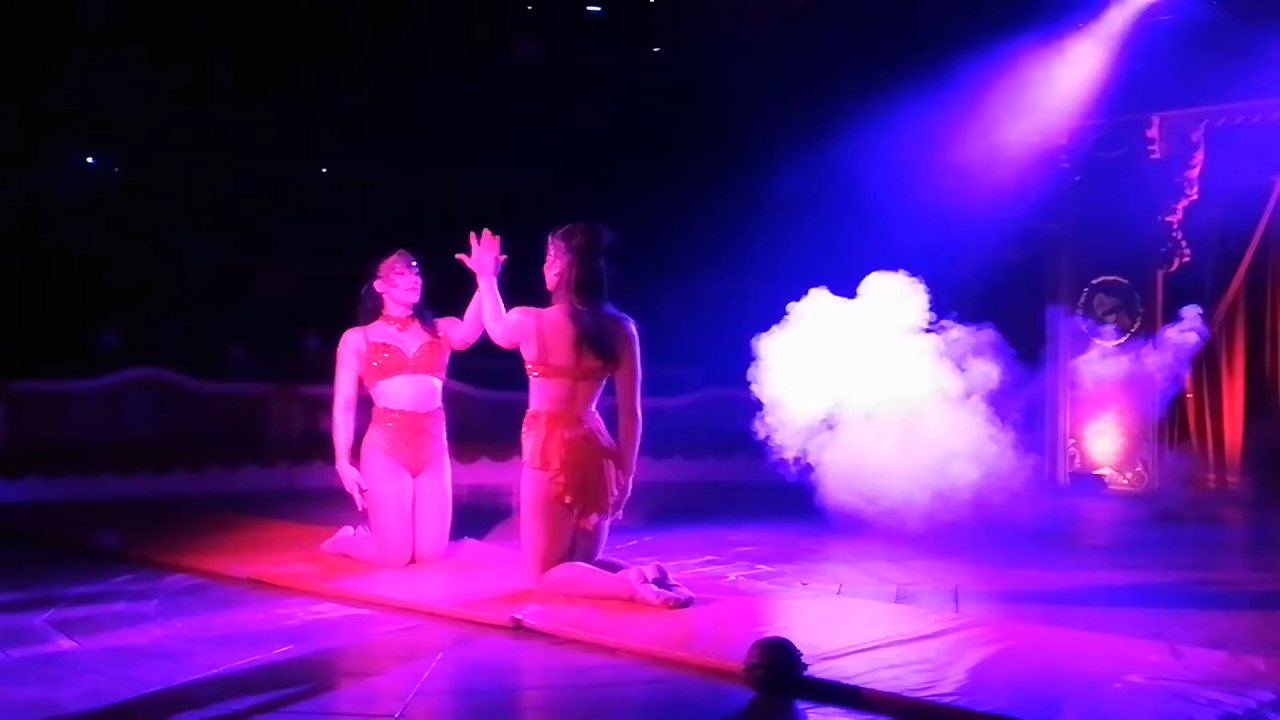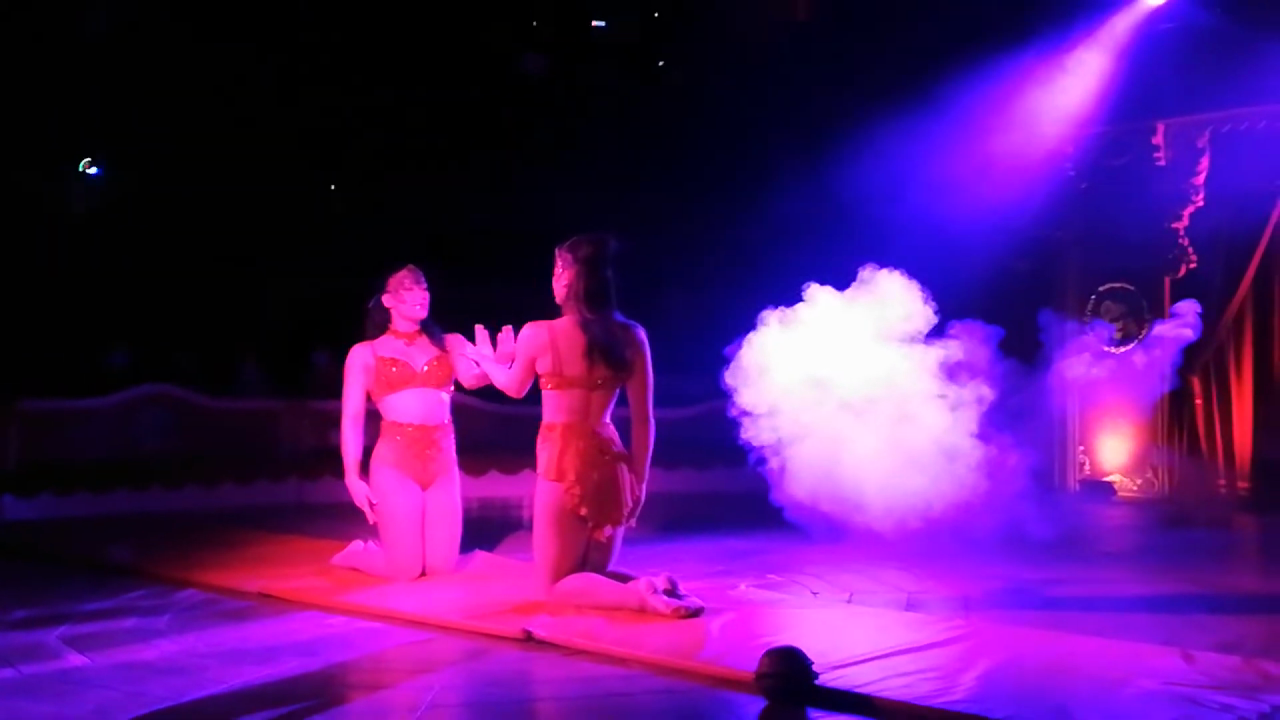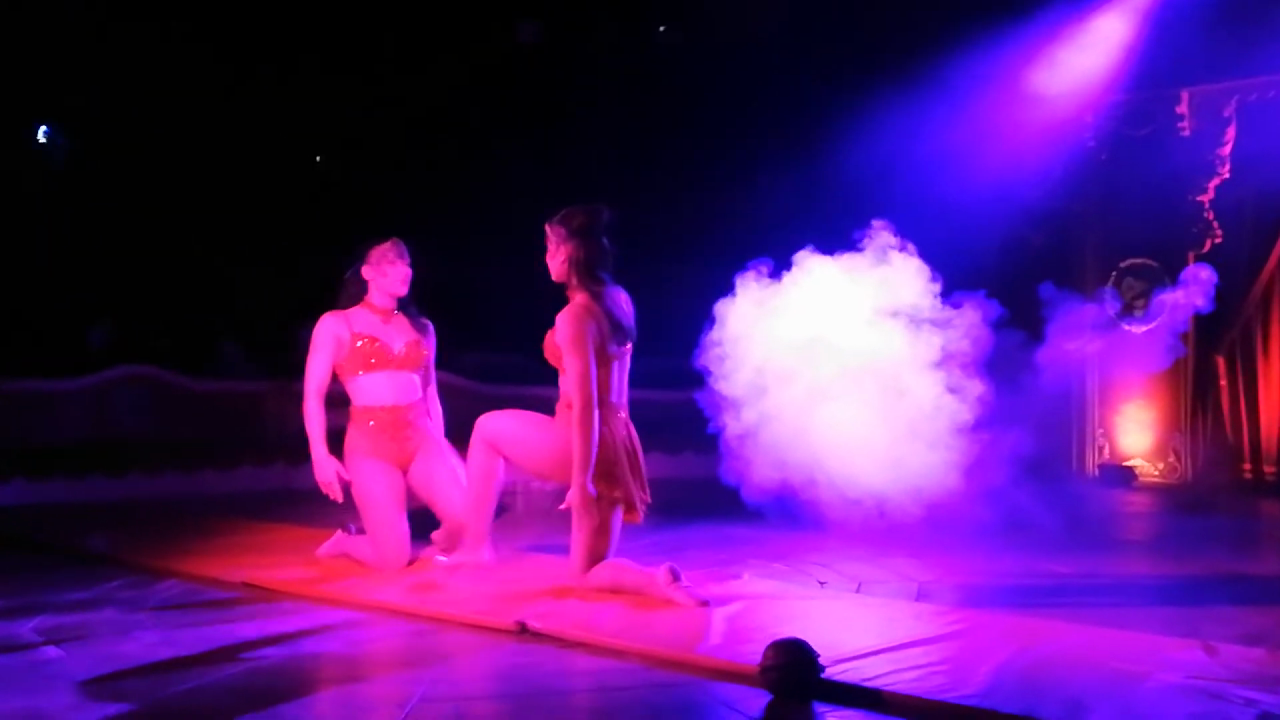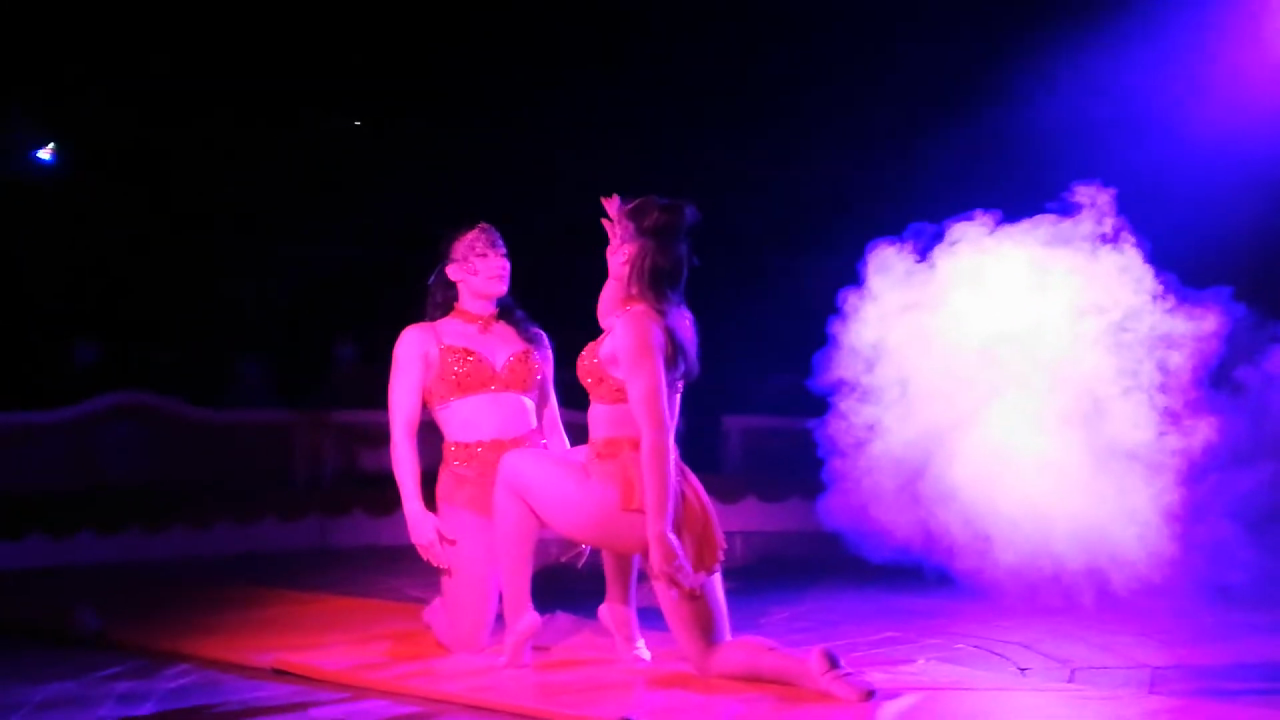
dt=1s
person 1, frame 1
left shoulder: (527, 321)
right shoulder: (621, 328)
left elbow: (497, 332)
right elbow: (631, 413)
left wrist: (486, 278)
right wrist: (625, 473)
left hip: (550, 452)
right hip: (597, 452)
left knee: (546, 572)
right knee: (584, 562)
left ankle: (629, 585)
right ankle: (645, 574)
person 1, frame 2
left shoulder: (538, 335)
right shoulder: (631, 337)
left elbow: (514, 387)
right elbow: (644, 420)
left wrist: (487, 360)
right wrist: (638, 480)
left hip: (564, 465)
right hip: (611, 464)
left knee: (557, 584)
right knee: (594, 574)
left ankle: (640, 595)
right ankle: (654, 586)
person 1, frame 3
left shoulder: (575, 317)
right shoulder: (618, 300)
left elbow: (585, 405)
left wrist: (579, 481)
left hip: (583, 445)
right hip: (618, 444)
left knee: (487, 429)
right knee: (588, 571)
left ankle: (476, 544)
right ankle: (658, 580)
person 1, frame 4
left shoulder: (636, 326)
right shoulder: (671, 317)
left elbow: (655, 434)
left wrist: (658, 531)
left hip: (632, 501)
right hip: (672, 504)
left knee: (514, 468)
right knee: (713, 657)
left ankle: (518, 619)
right ankle: (810, 668)
person 2, frame 1
left shoulder: (441, 328)
right shoulder: (357, 338)
left elbow: (467, 335)
right elbow: (344, 404)
right wrist: (343, 462)
left hip: (433, 448)
right hip: (385, 448)
left knee: (431, 553)
right knee: (395, 555)
left ankle: (372, 533)
right ankle: (348, 539)
person 2, frame 2
left shoulder: (451, 344)
right shoulder: (365, 353)
left elbow: (471, 378)
right elbow: (352, 419)
right wrist: (352, 477)
left hip: (443, 461)
right hip: (394, 461)
left knee: (443, 566)
right knee: (405, 569)
left ankle: (385, 547)
right ankle: (358, 553)
person 2, frame 3
left shoulder: (422, 329)
right shoulder: (335, 325)
right elbow: (314, 395)
left wrist: (441, 451)
right wrist: (320, 454)
left hip: (421, 439)
right hip: (369, 444)
left knee: (466, 517)
right knee: (394, 559)
left ankle: (449, 536)
right ankle: (346, 542)
person 2, frame 4
left shoulder: (532, 339)
left elbow: (551, 427)
right elbow: (402, 433)
right wrist: (415, 510)
right hip: (470, 486)
right ankle: (443, 608)
